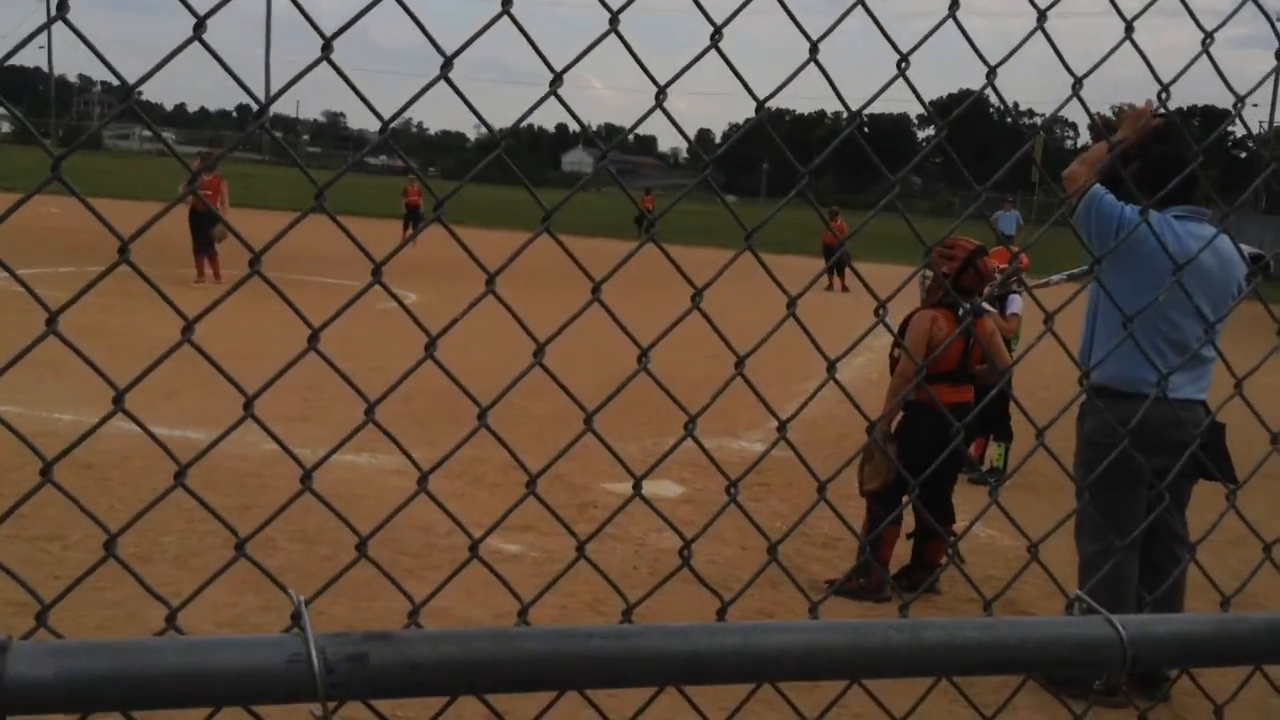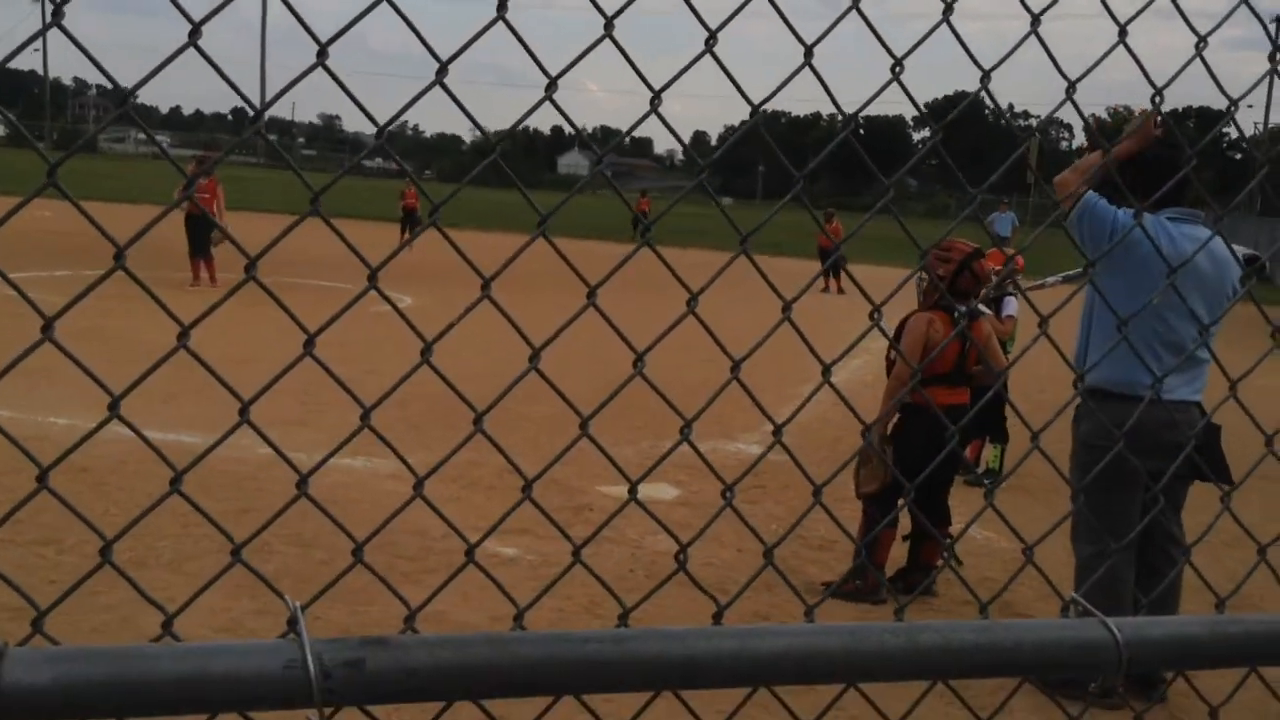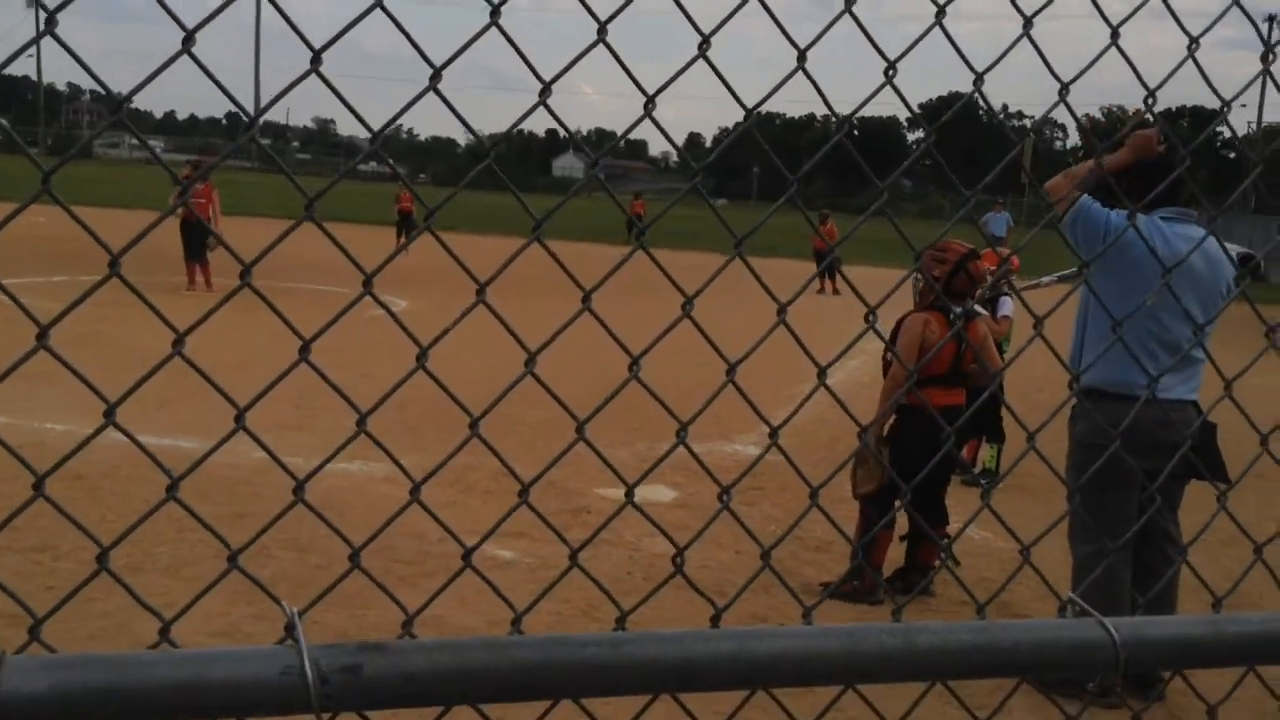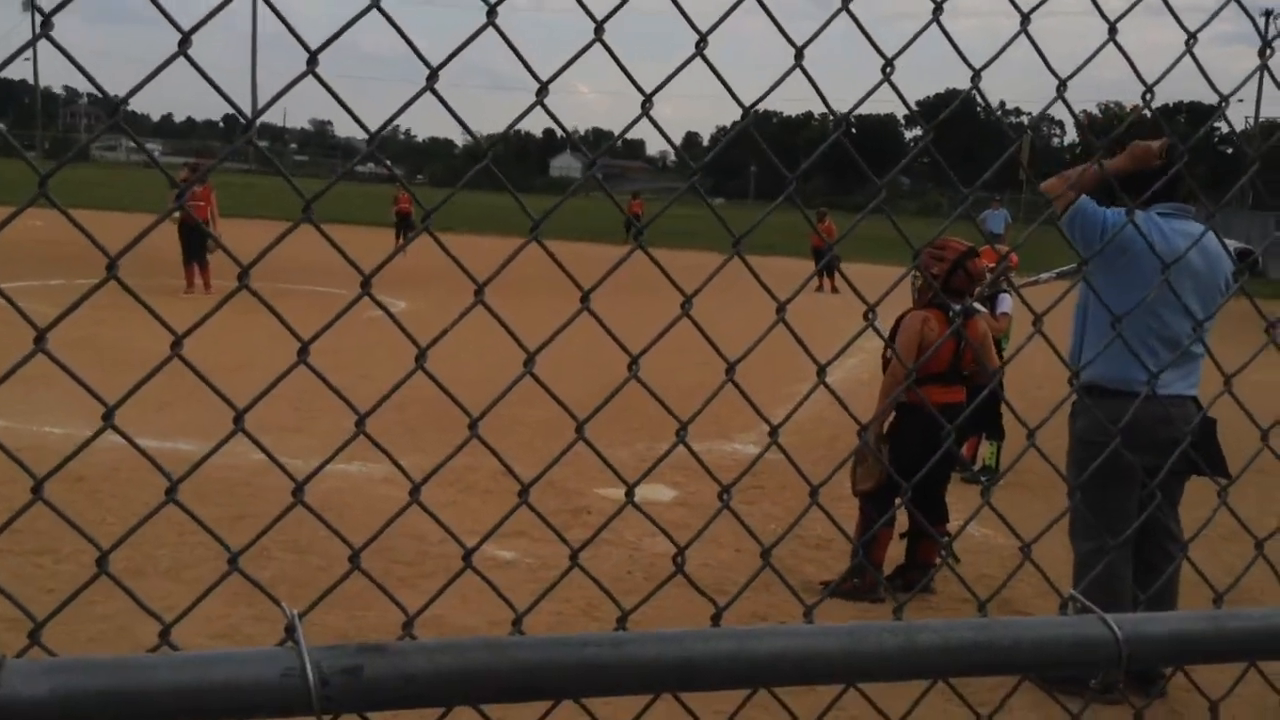
dt=0.1s
person 1, frame 1
left shoulder: (1132, 232)
right shoulder: (1230, 253)
left elbow: (1075, 177)
left wrist: (1124, 136)
left hip: (1121, 410)
right hip: (1187, 416)
left knee: (1109, 542)
right knee: (1166, 542)
left ankle: (1103, 670)
right ankle: (1151, 667)
person 1, frame 2
left shoulder: (1127, 236)
right shoulder: (1224, 256)
left elbow: (1066, 185)
left wrist: (1125, 147)
left hip: (1116, 413)
right hip: (1182, 418)
left knee: (1105, 544)
right knee: (1162, 544)
left ankle: (1098, 671)
right ankle: (1148, 669)
person 1, frame 3
left shoulder: (1119, 236)
right shoulder: (1217, 255)
left elbow: (1057, 190)
left wrist: (1121, 157)
left hip: (1112, 413)
right hip: (1178, 417)
left knee: (1102, 544)
right knee: (1158, 544)
left ankle: (1096, 671)
right ankle: (1145, 668)
person 1, frame 4
left shoulder: (1118, 233)
right shoulder: (1216, 251)
left elbow: (1054, 191)
left wrist: (1120, 163)
left hip: (1112, 410)
right hip: (1178, 414)
left knee: (1103, 542)
right knee: (1159, 541)
left ankle: (1098, 669)
right ankle: (1147, 665)
person 2, frame 1
left shoulder: (928, 318)
right shoulder: (982, 322)
left elbow: (906, 374)
right elbow: (1003, 366)
left wrist: (883, 422)
left hip: (926, 417)
right hip: (960, 417)
left knee: (886, 492)
right knee: (937, 495)
left ankle: (871, 577)
right ankle: (924, 571)
person 2, frame 2
left shoulder: (924, 321)
right shoulder: (978, 324)
left elbow: (902, 377)
right elbow: (998, 369)
left wrist: (879, 425)
left hip: (921, 419)
right hip: (956, 419)
left knee: (882, 495)
right knee: (933, 498)
left ankle: (867, 579)
right ankle: (921, 573)
person 2, frame 3
left shoulder: (920, 321)
right shoulder: (975, 325)
left elbow: (898, 378)
right elbow: (993, 370)
left wrist: (876, 426)
left hip: (918, 420)
right hip: (953, 419)
left knee: (880, 495)
right knee: (930, 498)
left ankle: (865, 579)
right ankle: (918, 573)
person 2, frame 4
left shoulder: (919, 319)
right shoulder: (974, 322)
left elbow: (897, 376)
right elbow: (990, 369)
left wrist: (875, 424)
left hip: (917, 417)
right hip: (953, 416)
left knee: (879, 493)
right knee: (930, 496)
left ankle: (865, 577)
right ankle: (919, 571)
person 3, frame 1
left shoulder: (1013, 299)
right shoulder: (993, 296)
left elbow: (1009, 331)
left wrist: (989, 309)
left knee: (998, 415)
right knee: (979, 411)
left ankle: (998, 469)
right ankle: (977, 458)
person 3, frame 2
left shoulder: (1008, 300)
right shoulder: (989, 298)
left elbow: (1005, 333)
left wrist: (984, 311)
left knee: (994, 417)
right knee: (975, 413)
left ankle: (994, 471)
right ankle: (972, 461)
person 3, frame 3
left shoulder: (1004, 300)
right shoulder: (984, 298)
left elbow: (1001, 333)
left wrist: (980, 312)
left knee: (990, 417)
right knee: (971, 413)
left ankle: (991, 471)
right ankle: (969, 460)
person 3, frame 4
left shoulder: (1003, 297)
right shoulder: (983, 295)
left elbow: (1000, 330)
left wrist: (979, 309)
left knee: (990, 414)
right knee: (971, 410)
left ankle: (991, 468)
right ankle: (969, 458)
